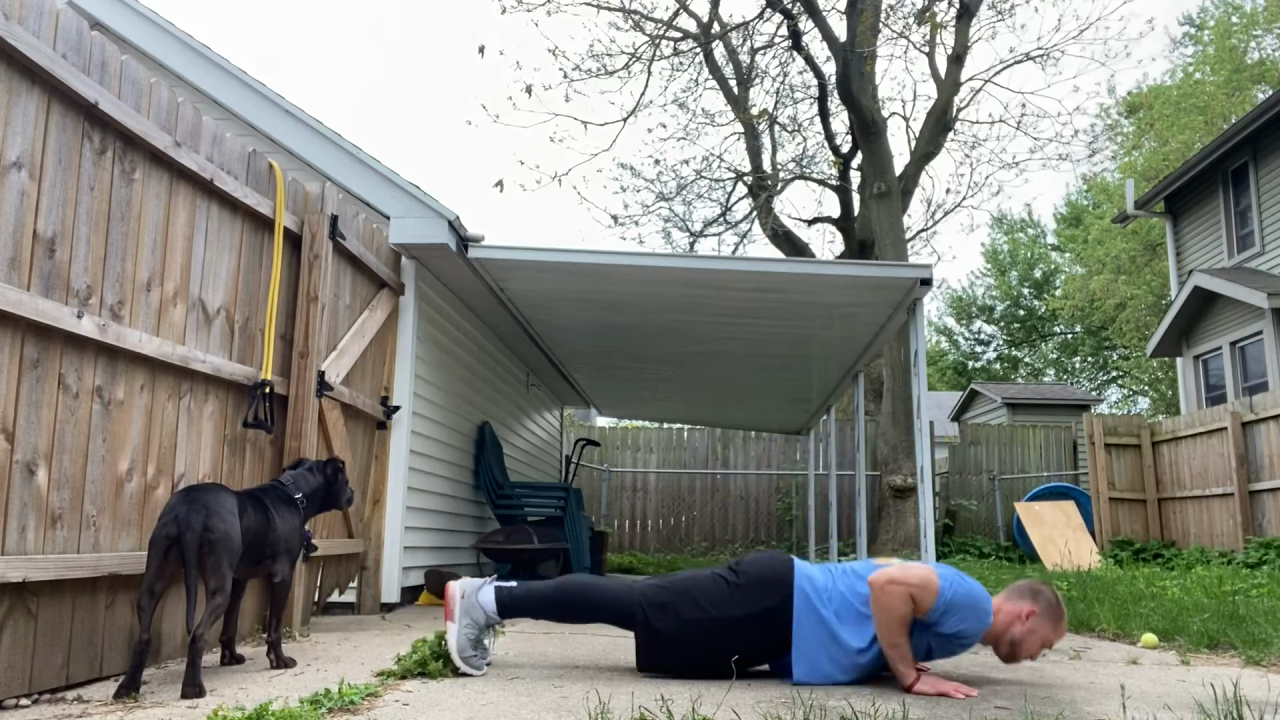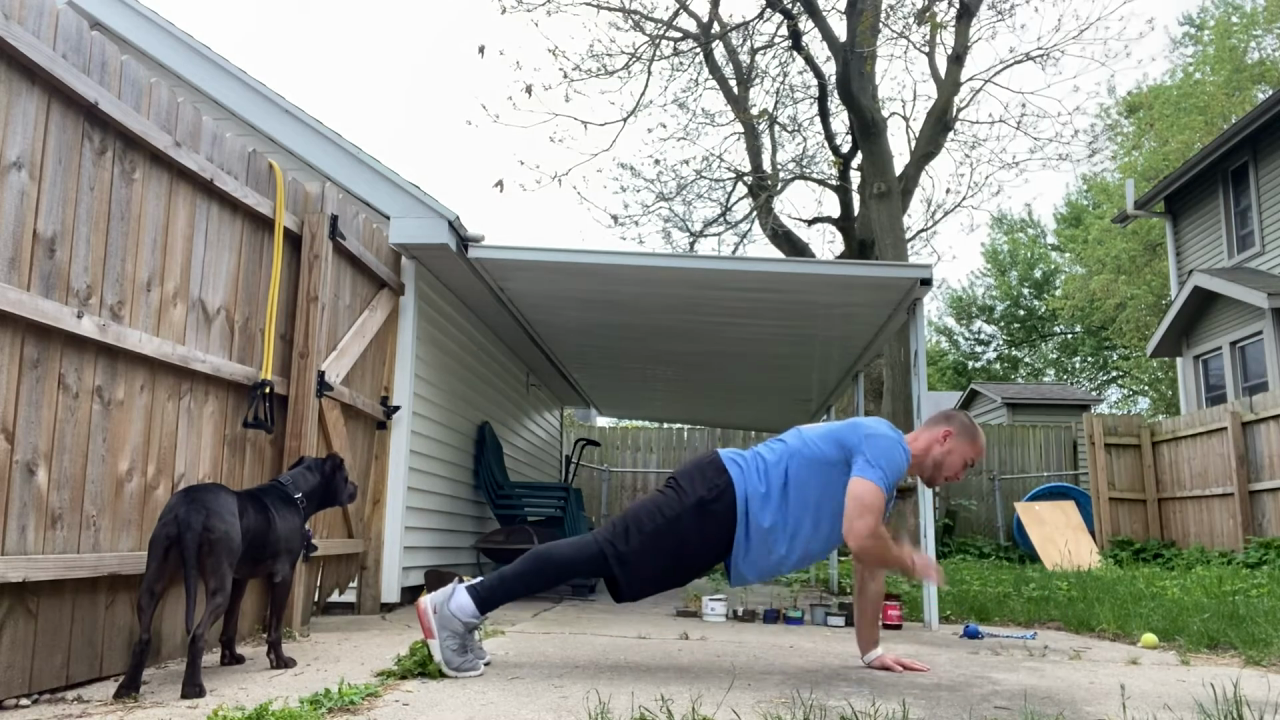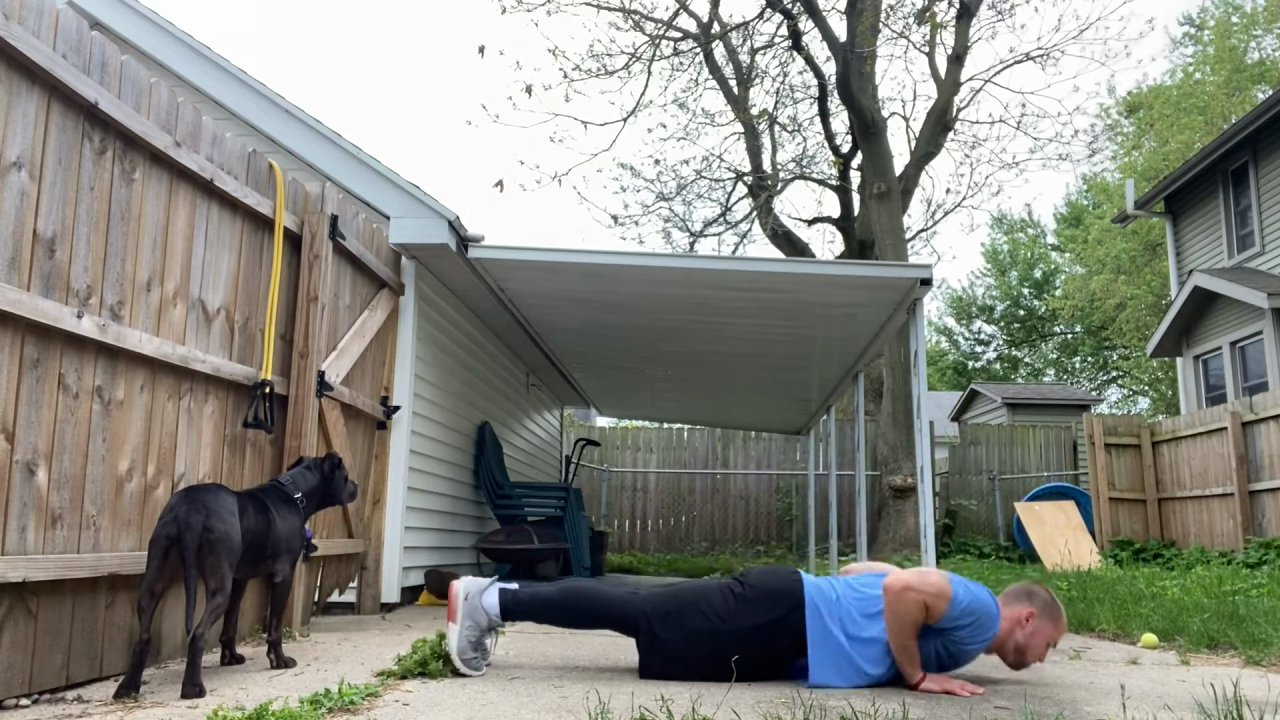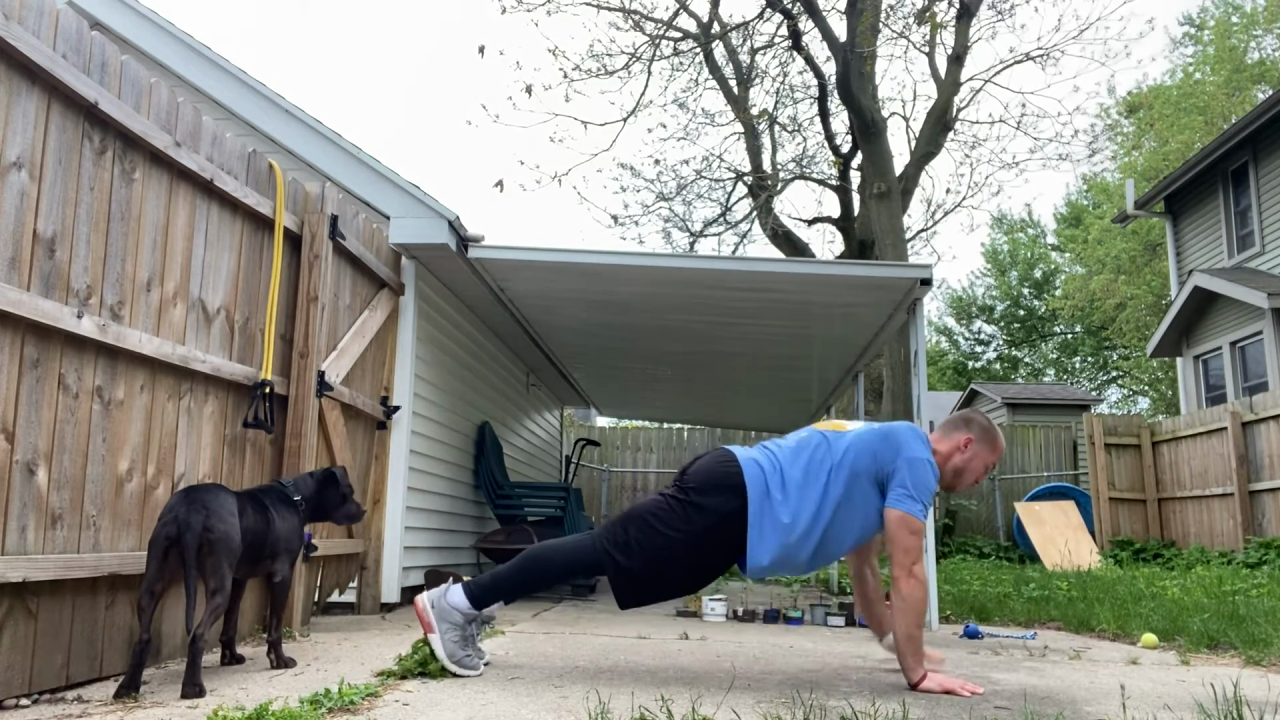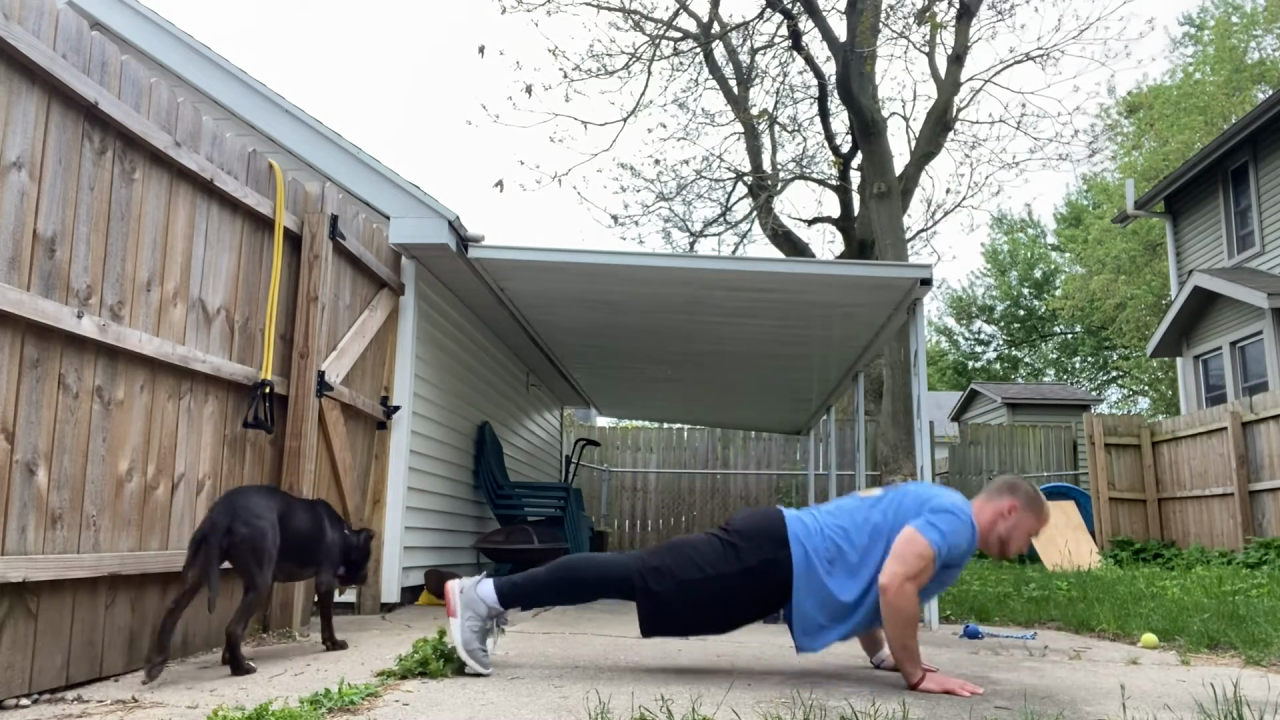
dt=1s
person 1, frame 1
left shoulder: (956, 597)
right shoulder: (973, 605)
right elbow: (886, 585)
left wrist: (883, 655)
right wrist: (909, 674)
left hip: (787, 592)
right hip: (778, 607)
left knee: (635, 599)
right knee: (635, 606)
left ankle: (495, 593)
right ankle: (484, 598)
person 1, frame 2
left shoulder: (877, 463)
right shoulder: (884, 443)
left elbow: (867, 564)
right elbow: (861, 540)
left wrist: (871, 649)
right wrist: (911, 561)
left hip: (724, 510)
right hip: (717, 499)
left knee: (597, 553)
right knee: (604, 555)
left ankle: (464, 604)
right ankle: (458, 605)
person 1, frame 3
left shoulder: (958, 603)
right shoulder: (980, 612)
left elbow: (858, 570)
right elbow: (900, 588)
left wrist: (887, 658)
right wrist: (914, 672)
left hip: (794, 603)
right hip: (786, 619)
left knee: (638, 607)
right knee: (638, 614)
left ankle: (496, 593)
right ankle: (490, 598)
person 1, frame 4
left shoulder: (888, 445)
right shoulder: (916, 457)
left elbow: (857, 550)
right elbow: (909, 573)
left wrist: (886, 632)
right wrist: (917, 672)
left hip: (729, 485)
right hip: (733, 501)
left knee: (601, 550)
right knee: (605, 552)
left ankle: (465, 603)
right ankle: (457, 601)
person 1, frame 5
left shoulder: (933, 505)
right shoulder: (956, 521)
left elbow: (861, 569)
right elbow: (895, 583)
left wrist: (881, 654)
right wrist: (915, 672)
left hip: (778, 548)
right hip: (772, 558)
left knee: (632, 572)
right knee: (633, 577)
left ankle: (490, 592)
right ankle: (487, 597)
